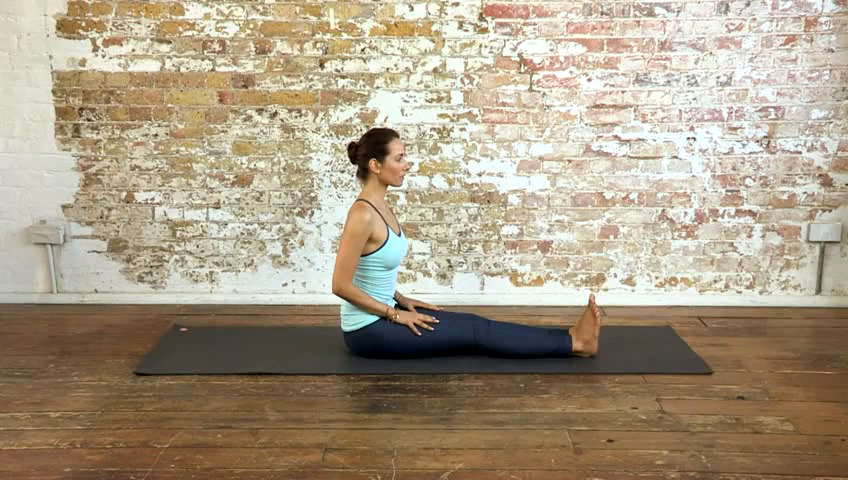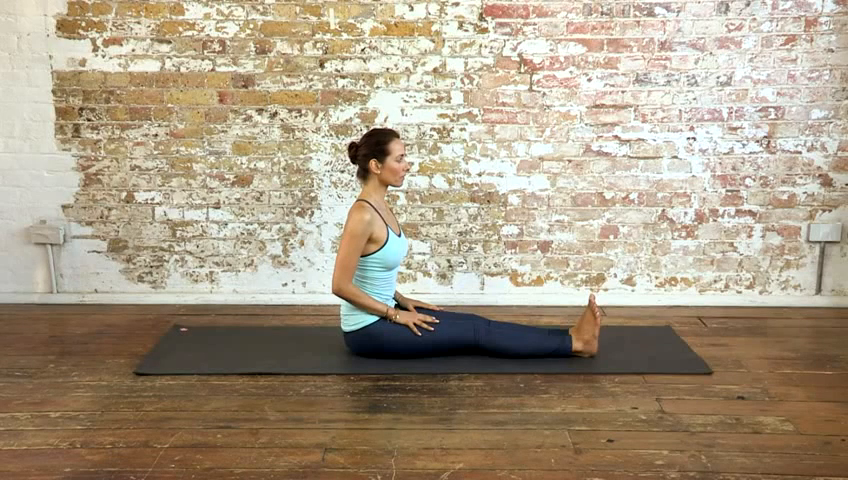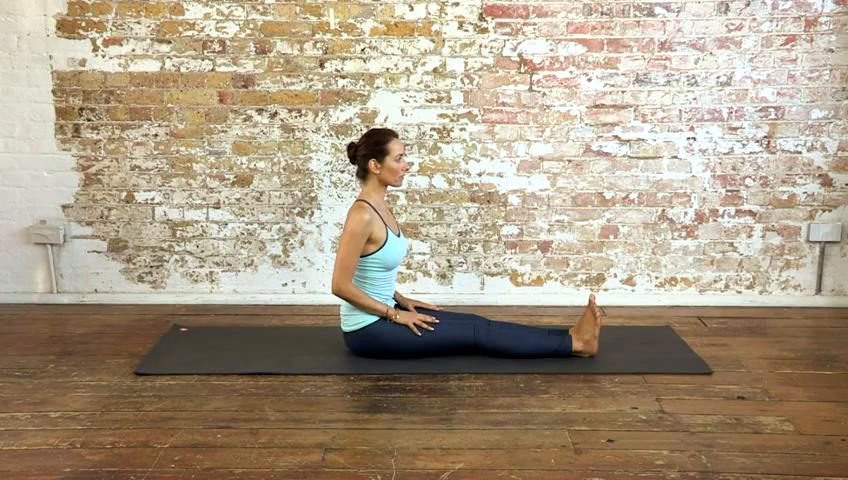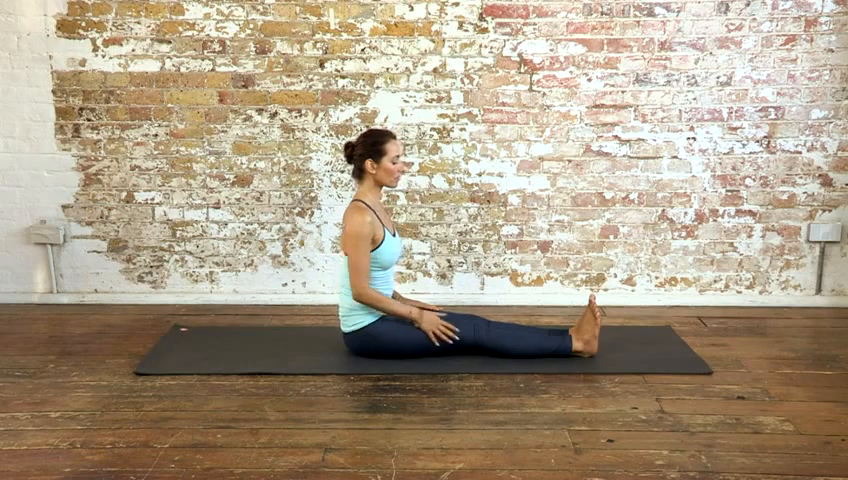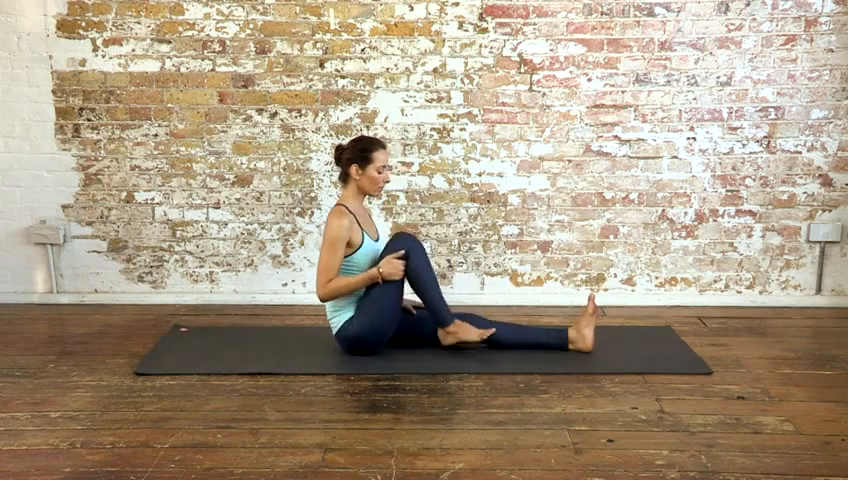
dt=1s
person 1, frame 1
left shoulder: (378, 205)
right shoulder: (363, 215)
right elbow: (341, 285)
left wrist: (400, 300)
right wrist: (395, 314)
left hip: (379, 316)
right hip: (368, 328)
left knee: (471, 323)
right knee: (475, 331)
left ankle: (569, 339)
right ankle: (573, 343)
person 1, frame 2
left shoulder: (379, 205)
right shoulder: (363, 215)
right elbow: (341, 285)
left wrist: (400, 301)
right wrist: (395, 314)
left hip: (380, 315)
right hip: (368, 328)
left knee: (473, 324)
right knee: (475, 331)
left ankle: (568, 337)
right ankle: (574, 343)
person 1, frame 3
left shoulder: (378, 206)
right shoulder: (362, 215)
right elbow: (341, 285)
left wrist: (400, 300)
right wrist: (395, 314)
left hip: (380, 315)
right hip: (368, 329)
left knee: (474, 323)
right knee: (475, 332)
left ankle: (568, 337)
right ankle: (574, 343)
person 1, frame 4
left shoulder: (373, 207)
right shoulder: (361, 217)
right elbow: (360, 291)
left wrist: (404, 304)
right wrist: (416, 316)
left hip: (376, 320)
right hip: (366, 331)
left knee: (475, 325)
right knee: (471, 333)
left ankle: (568, 336)
right ankle: (574, 344)
person 1, frame 5
left shoulder: (360, 211)
right shoulder: (340, 220)
right elbow: (324, 289)
left wrist: (394, 297)
right wrist: (378, 273)
left hip: (374, 322)
right hip: (357, 331)
left knee: (470, 323)
right knee: (405, 244)
left ankle: (570, 337)
right ankle: (446, 327)
